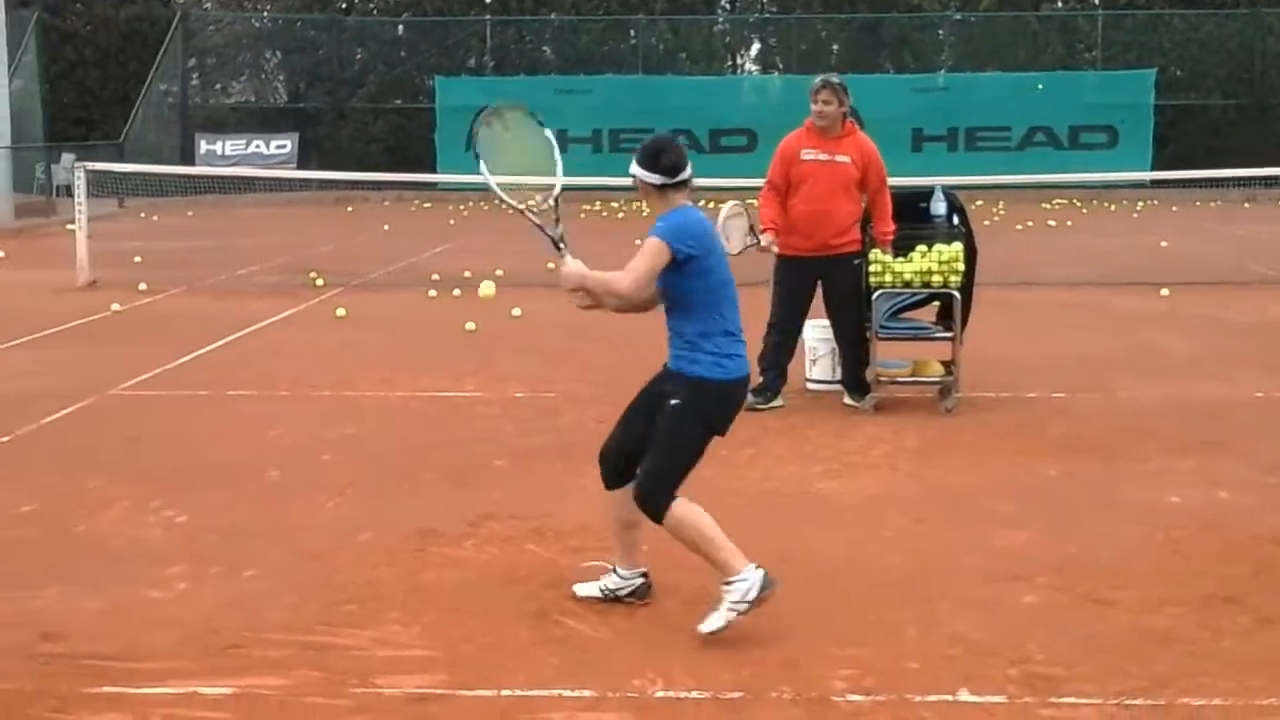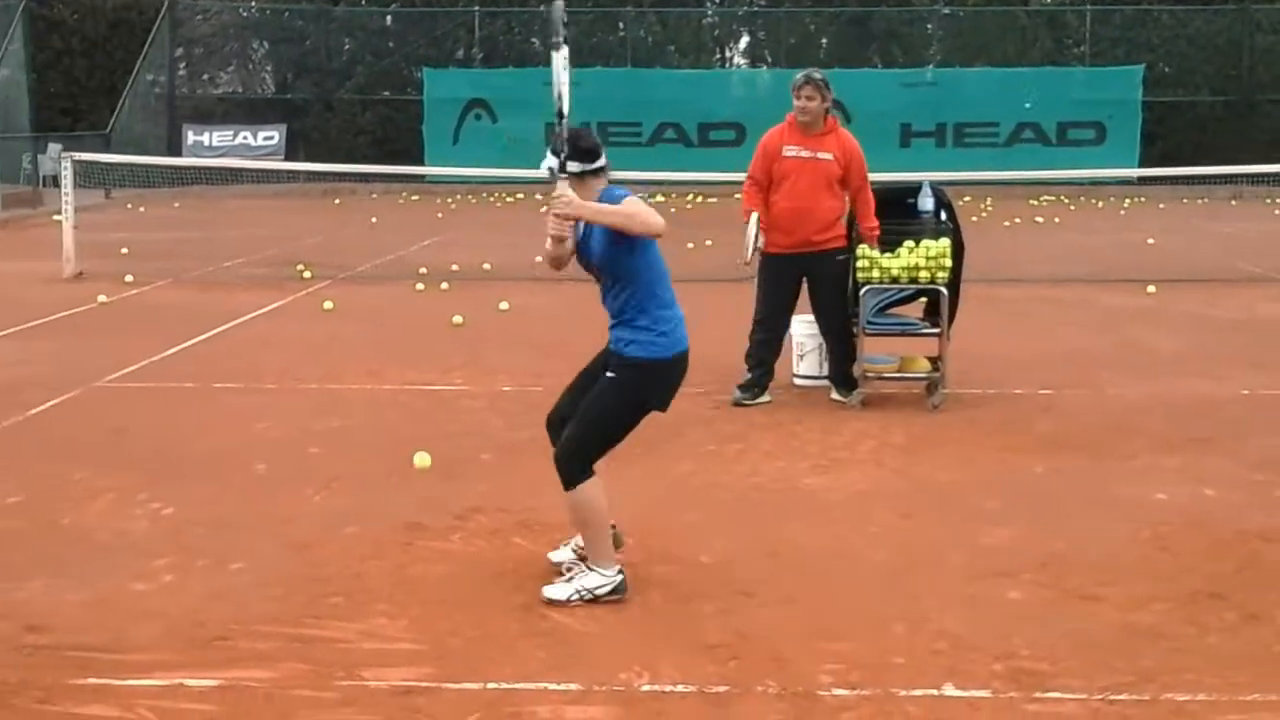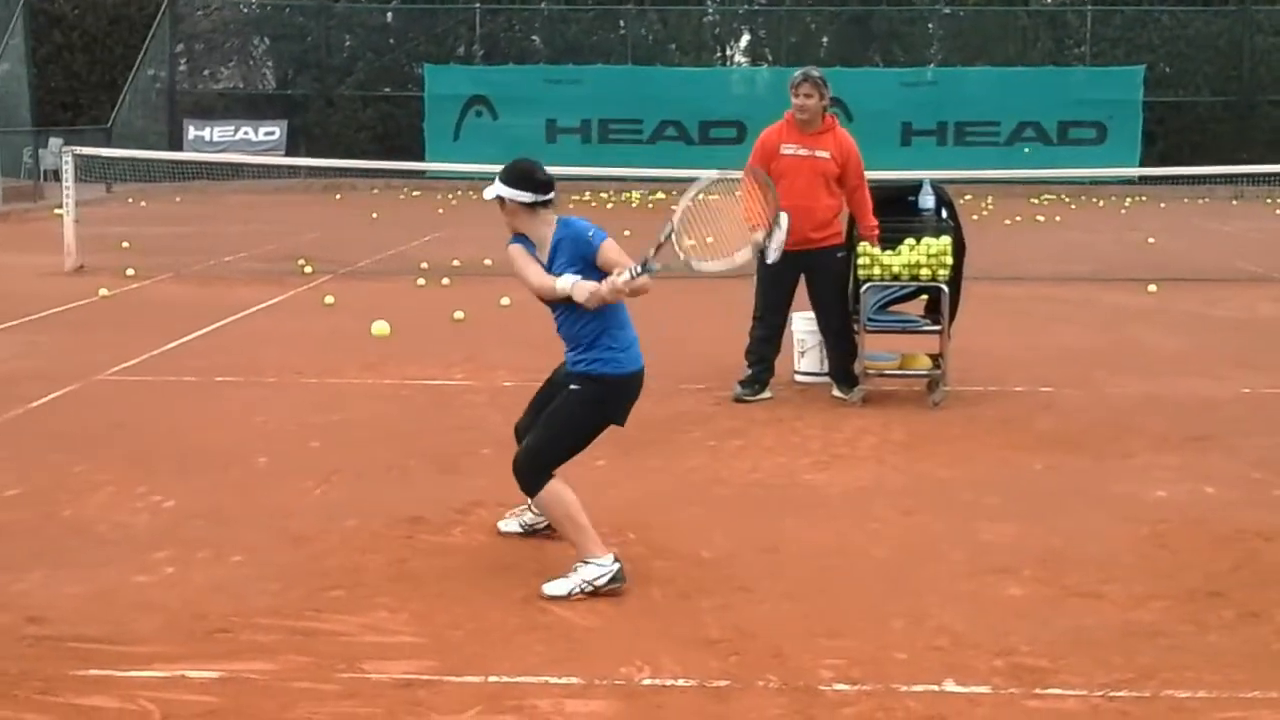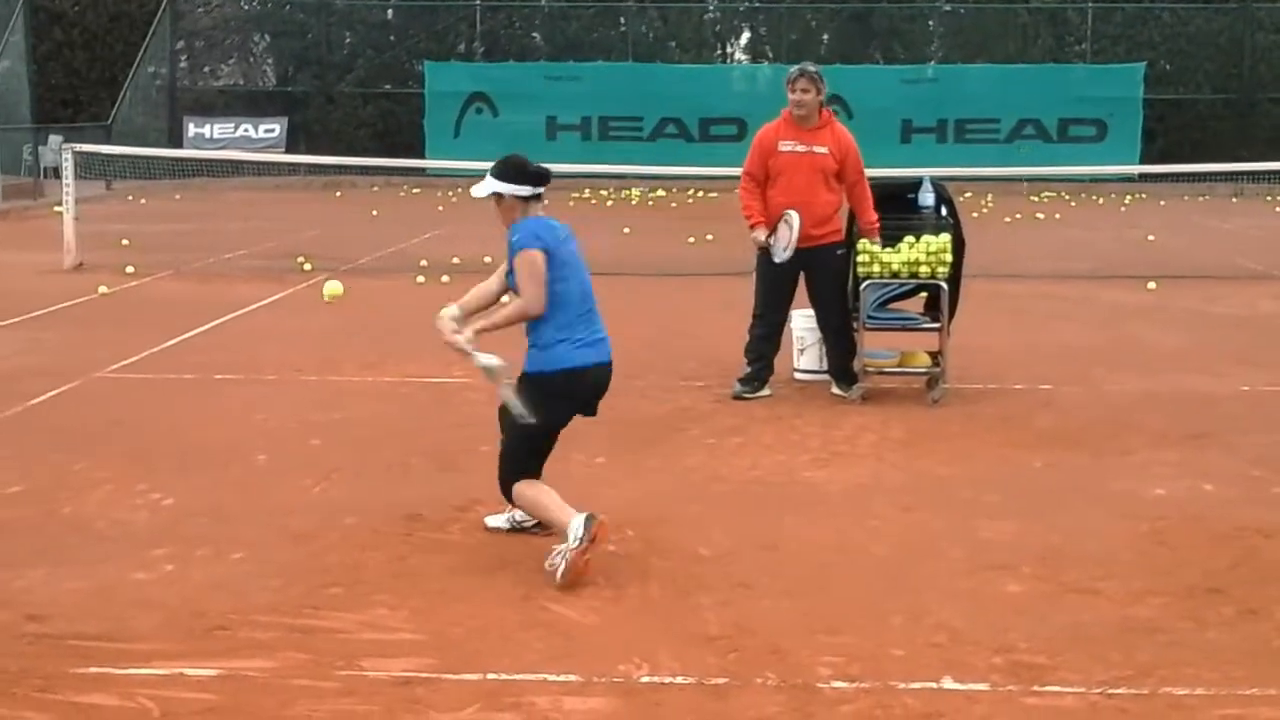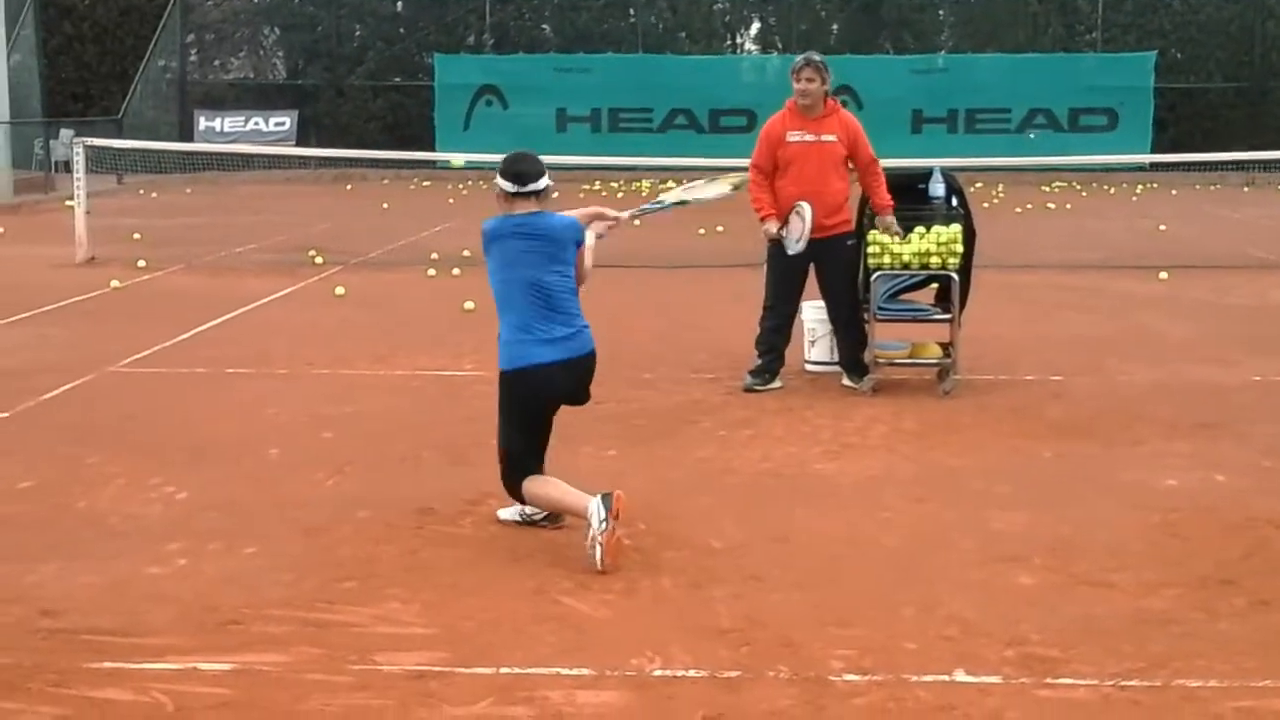
dt=0.2s
person 1, frame 1
left shoulder: (673, 227)
right shoulder: (686, 223)
left elbow: (627, 288)
right elbow: (645, 298)
left wrist: (580, 275)
right wrist: (598, 296)
left hip: (710, 380)
right hip: (688, 371)
left knee: (653, 496)
right knee: (615, 458)
left ankle: (743, 576)
right ankle: (629, 575)
person 1, frame 2
left shoulder: (619, 203)
right shoulder: (580, 213)
left elbow: (655, 226)
right elbow: (558, 260)
left wrist: (585, 210)
right wrist: (557, 234)
left hip: (652, 357)
right hip: (627, 348)
left knee: (572, 456)
right knee: (561, 425)
left ankle: (604, 573)
right ankle: (594, 539)
person 1, frame 3
left shoulder: (581, 234)
right shoulder: (520, 245)
left elbow: (641, 279)
right elbow: (540, 284)
left wrist: (616, 285)
right wrist: (576, 286)
left hip: (609, 374)
right hip: (580, 364)
left knee: (530, 465)
right knee: (529, 433)
left ankle: (600, 565)
right ankle: (543, 513)
person 1, frame 4
left shoulder: (527, 236)
right shoulder: (553, 231)
left elbow: (530, 305)
right elbow: (495, 287)
left wrist: (474, 329)
right wrist: (454, 312)
left hip: (558, 371)
right hip: (594, 365)
left knee: (517, 475)
right knee: (513, 416)
left ankle: (575, 525)
right ankle: (531, 511)
person 1, frame 5
left shoulder: (492, 231)
right shoulder: (568, 229)
left wrist: (587, 214)
left hip: (525, 367)
right hip: (578, 358)
left knee: (521, 476)
right knee: (527, 414)
left ankle: (596, 508)
right ankle: (541, 507)
person 2, frame 1
left shoulder: (862, 146)
right shoulder: (792, 144)
left elbow: (879, 194)
right elbow: (772, 190)
left wrist: (884, 239)
right wrist: (768, 227)
left hip: (844, 253)
right hip: (793, 252)
left knee: (850, 326)
right knee: (783, 323)
left ankle: (856, 387)
right ankle: (769, 388)
person 2, frame 2
left shoulder: (845, 143)
right shoulder: (774, 139)
left elbow: (860, 192)
right elbow: (754, 186)
left wrist: (870, 236)
right wrist: (756, 226)
left hip: (828, 249)
right hip: (778, 249)
left knee: (836, 321)
right knee: (768, 320)
left ankle: (844, 383)
right ankle: (756, 383)
person 2, frame 3
left shoulder: (842, 141)
right shoulder: (771, 137)
left elbow: (857, 191)
left wrist: (870, 235)
left hip: (827, 246)
right hip: (778, 246)
left knee: (835, 318)
right knee: (768, 318)
left ankle: (844, 380)
right ankle: (757, 380)
person 2, frame 4
left shoulder: (840, 136)
right shoulder: (769, 134)
left elbow: (856, 185)
right elbow: (750, 182)
left wrist: (870, 229)
right wrist: (757, 223)
left hip: (826, 243)
left knee: (835, 315)
right knee: (767, 315)
left ankle: (843, 378)
right ankle: (756, 378)
person 2, frame 5
left shoulder: (846, 123)
right shoulder: (776, 125)
left elbow: (869, 169)
right elbow: (759, 175)
left wrist: (884, 209)
right wrist: (768, 216)
left hip: (837, 233)
left knee: (845, 306)
right knee: (778, 306)
left ankle: (855, 369)
right ankle: (767, 370)
